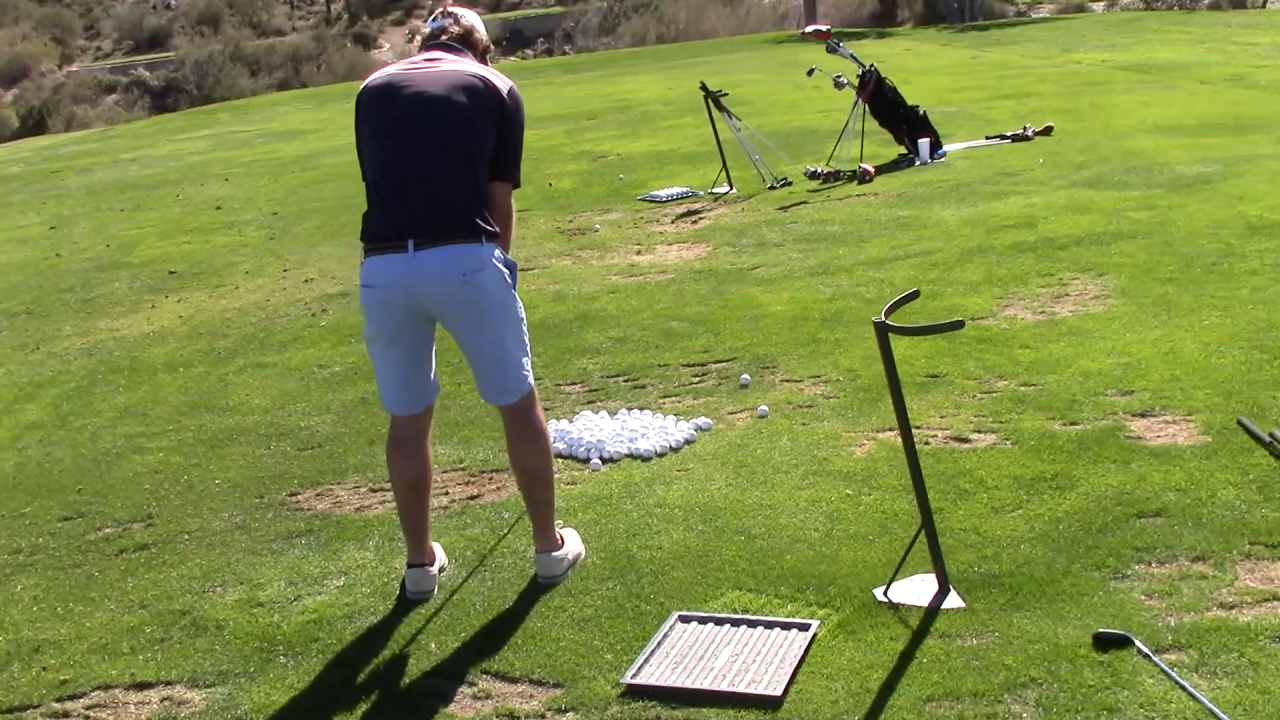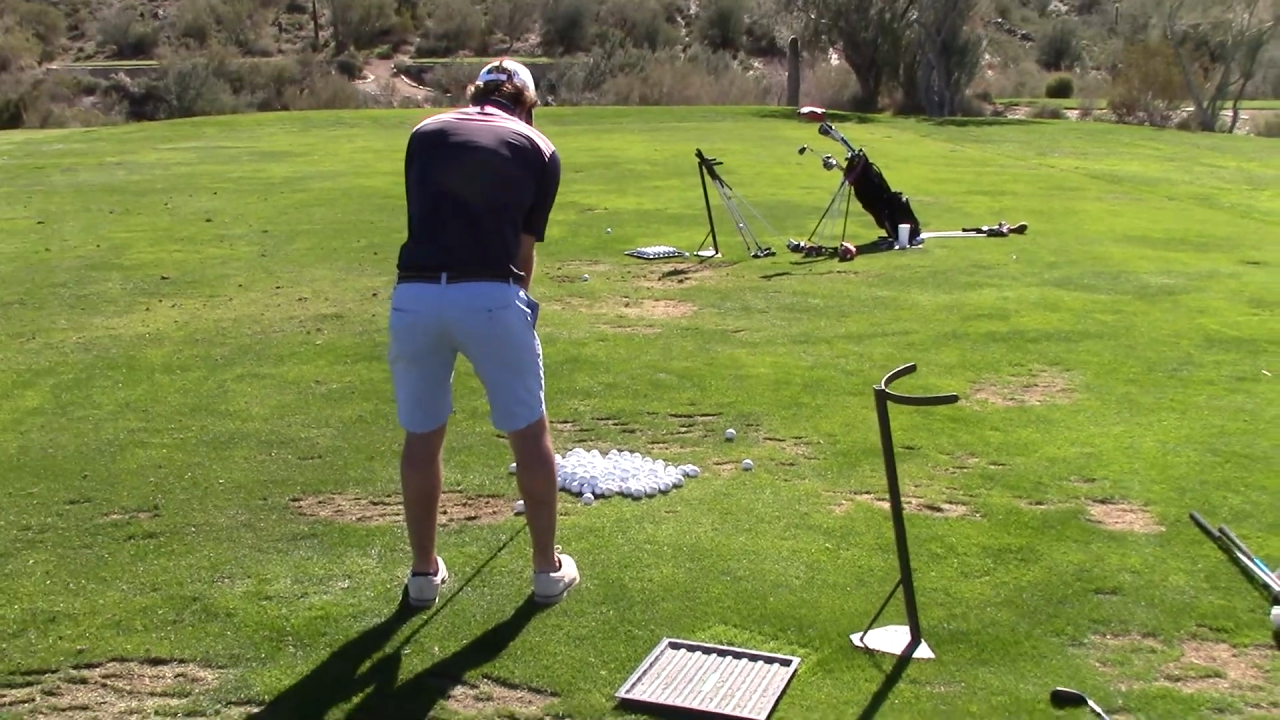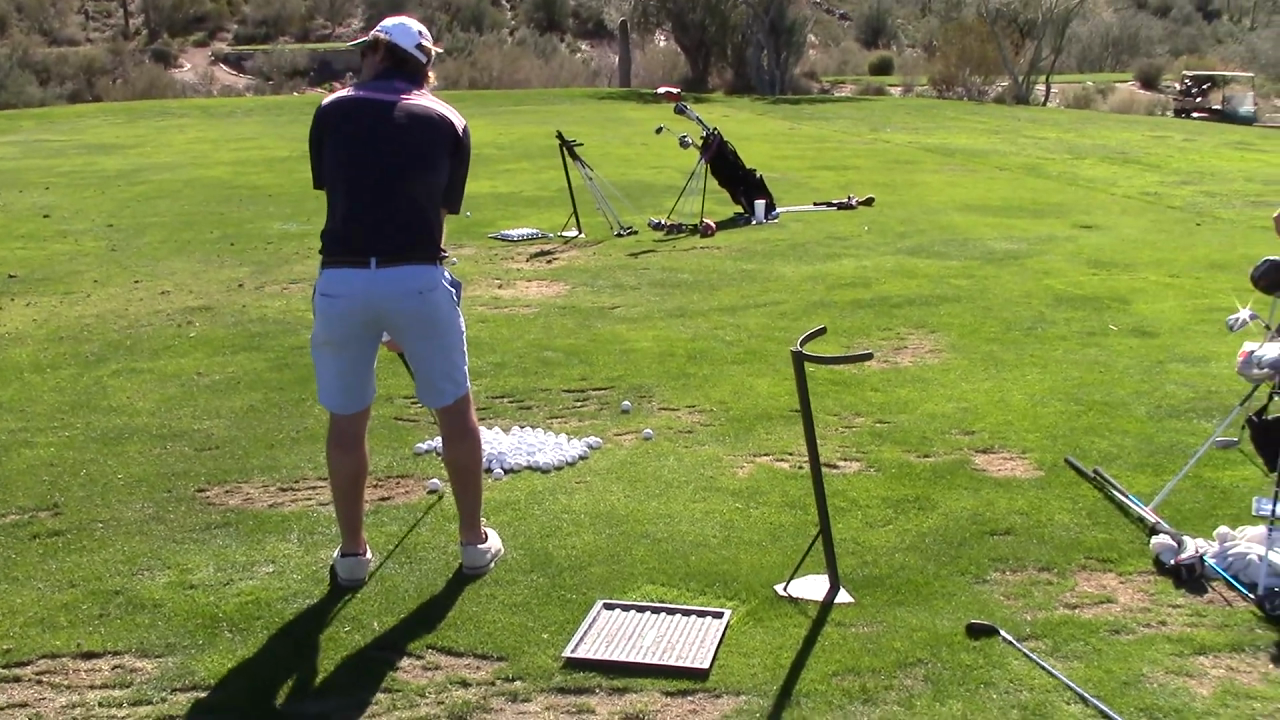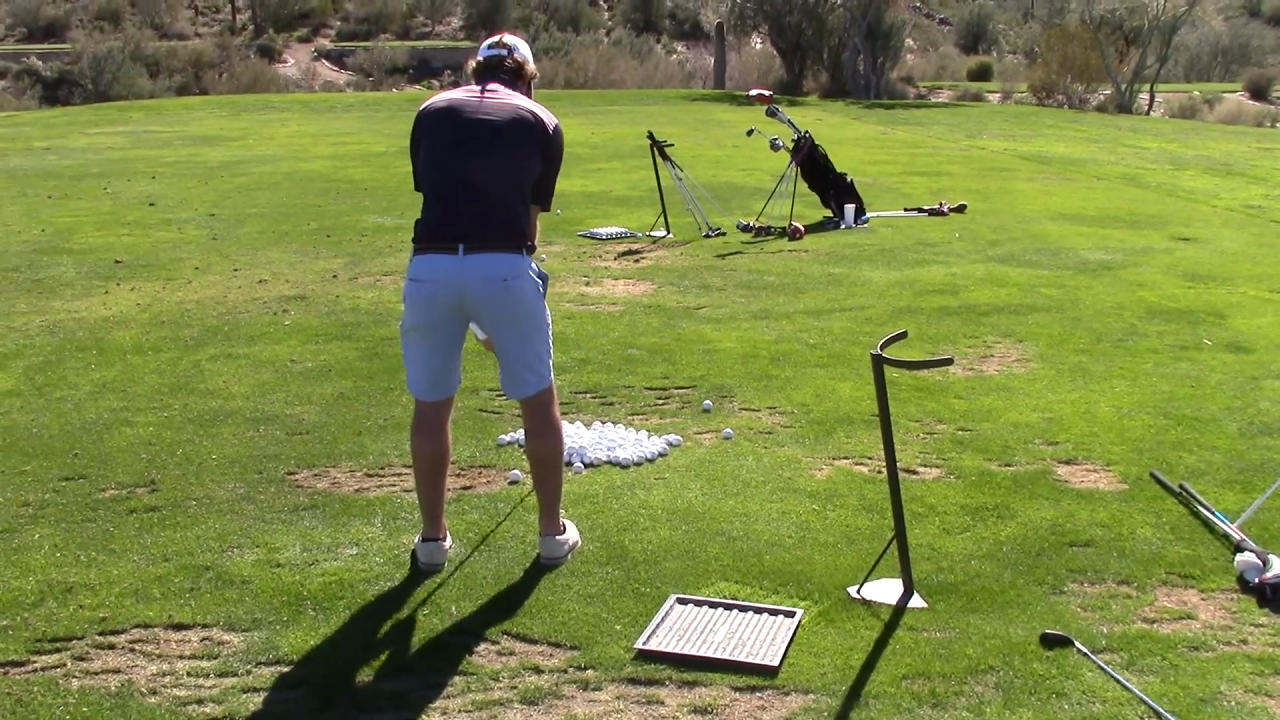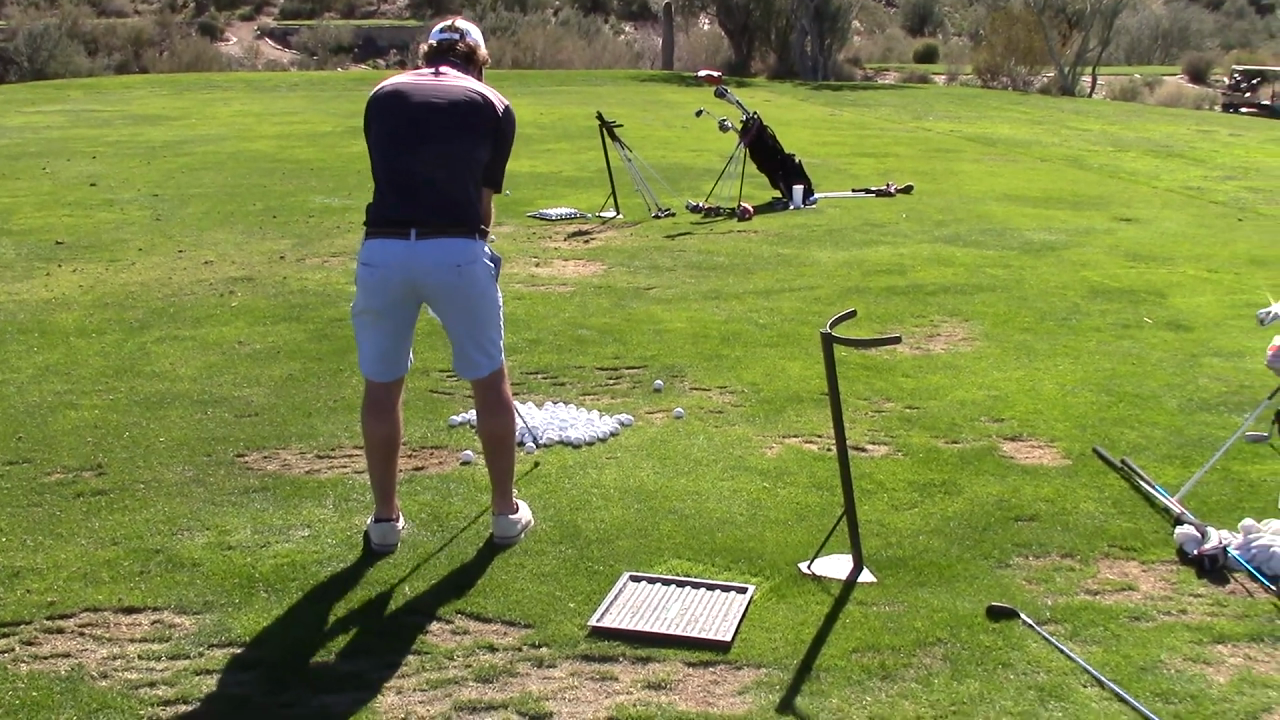
dt=1s
person 1, frame 1
left shoulder: (373, 88)
right shoulder: (497, 88)
right elbow: (500, 199)
right wrist: (495, 257)
left hip: (384, 267)
right hip: (466, 260)
left knee: (406, 420)
right knee: (518, 404)
left ankle: (420, 562)
right ankle: (549, 546)
person 1, frame 2
left shoulder: (425, 132)
right shoulder: (539, 149)
left hip: (416, 294)
right hip: (490, 296)
left knee: (421, 437)
right knee: (529, 432)
left ankle: (424, 570)
right ankle: (547, 567)
person 1, frame 3
left shoulder: (333, 111)
right shoulder: (450, 124)
left elbow: (332, 195)
left hip: (342, 279)
right hip: (418, 278)
left knee: (346, 419)
right knee: (455, 409)
left ankle: (352, 551)
right ankle: (474, 540)
person 1, frame 4
left shoulder: (432, 111)
right shoulder: (543, 123)
left hip: (431, 266)
right hip: (504, 267)
left knee: (431, 406)
right knee: (538, 400)
left ankle: (432, 537)
right ankle: (552, 530)
person 1, frame 5
left shoulder: (383, 95)
right shoulder: (494, 105)
left hip: (384, 250)
right hip: (456, 251)
left knee: (381, 387)
right knee: (489, 382)
left ankle: (385, 518)
right ankle: (505, 510)
